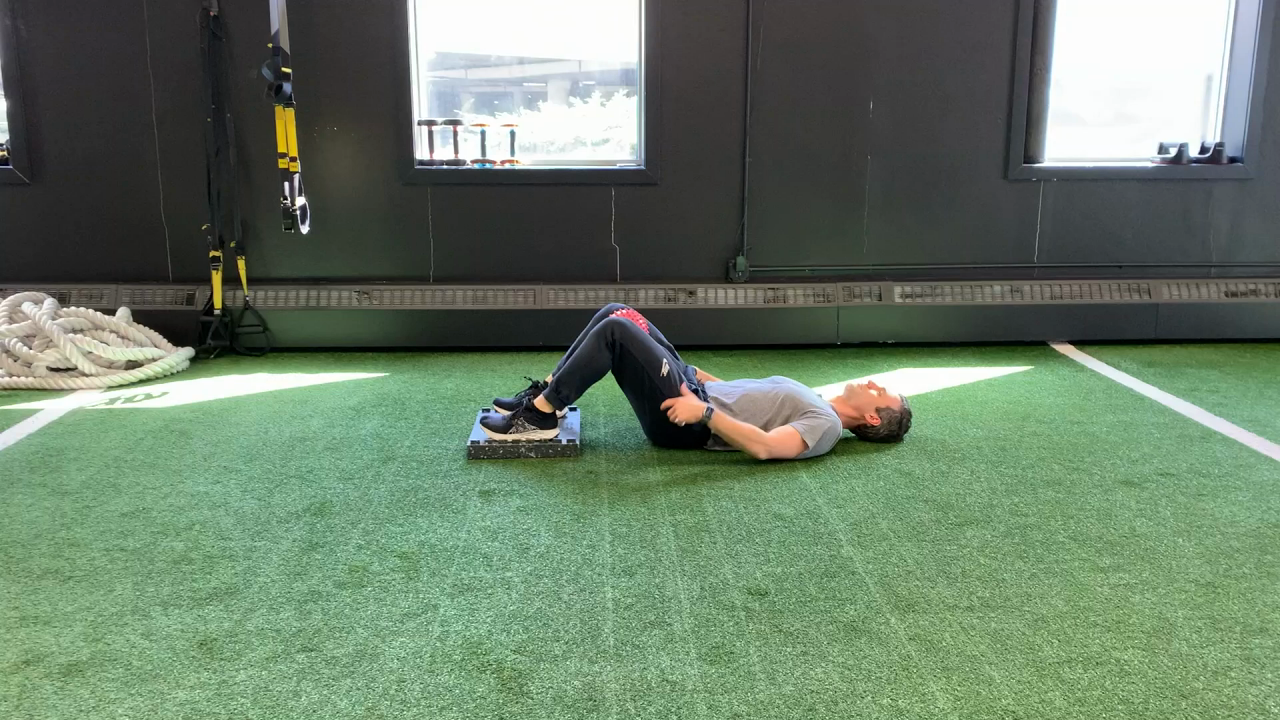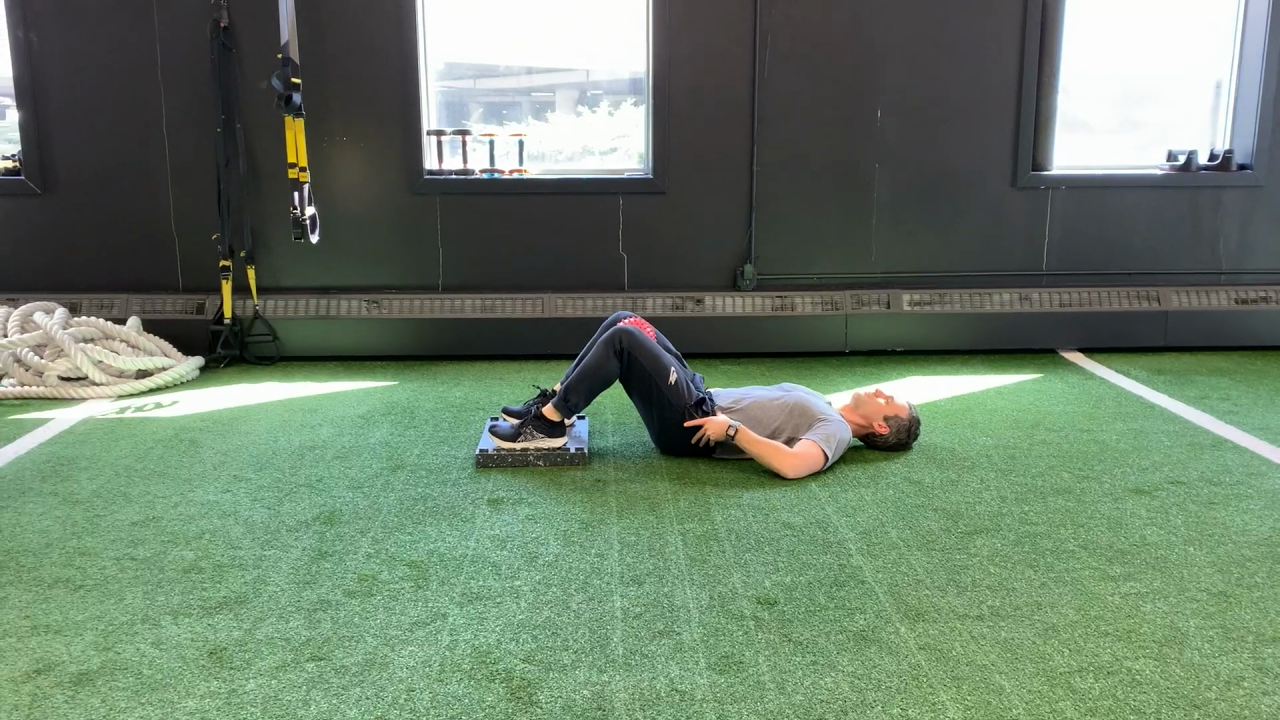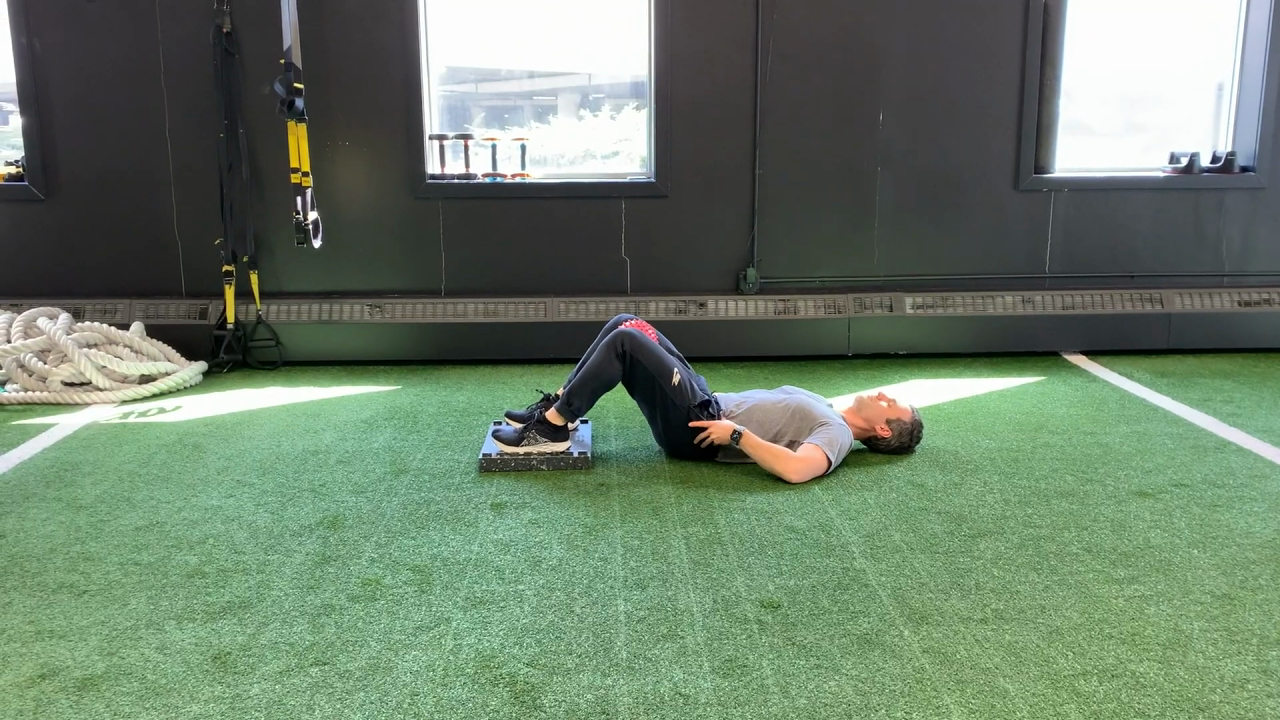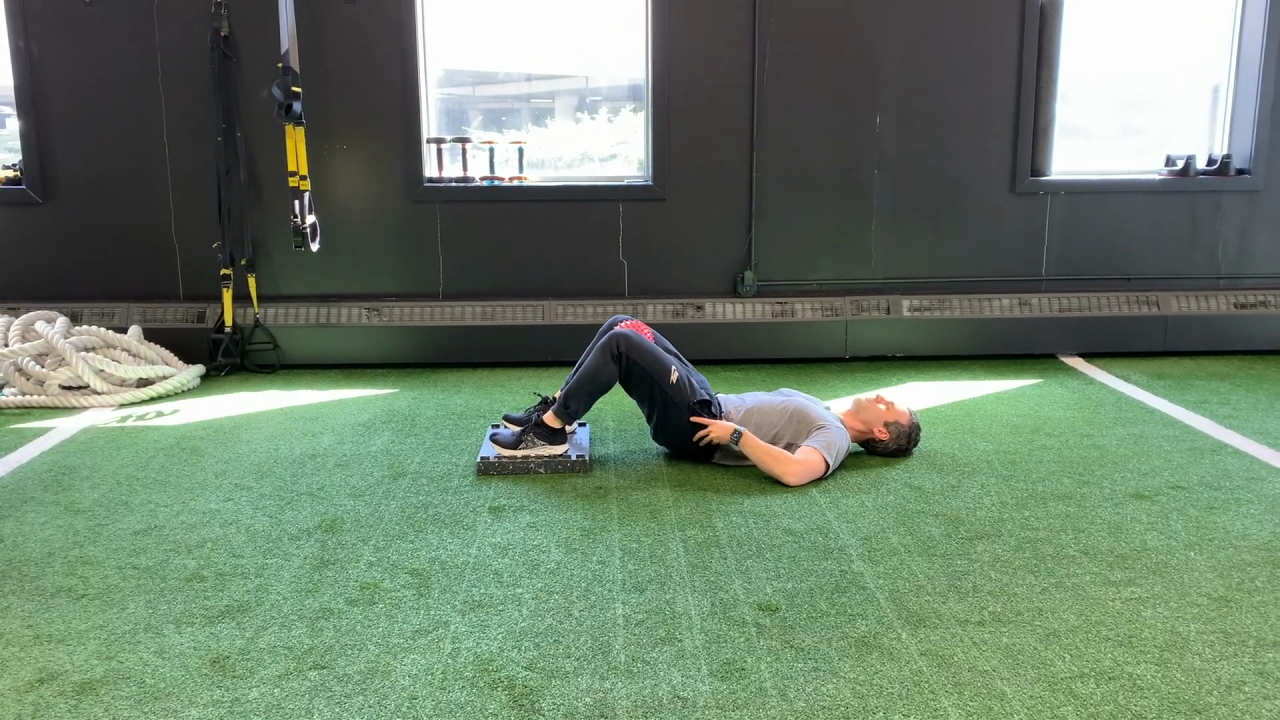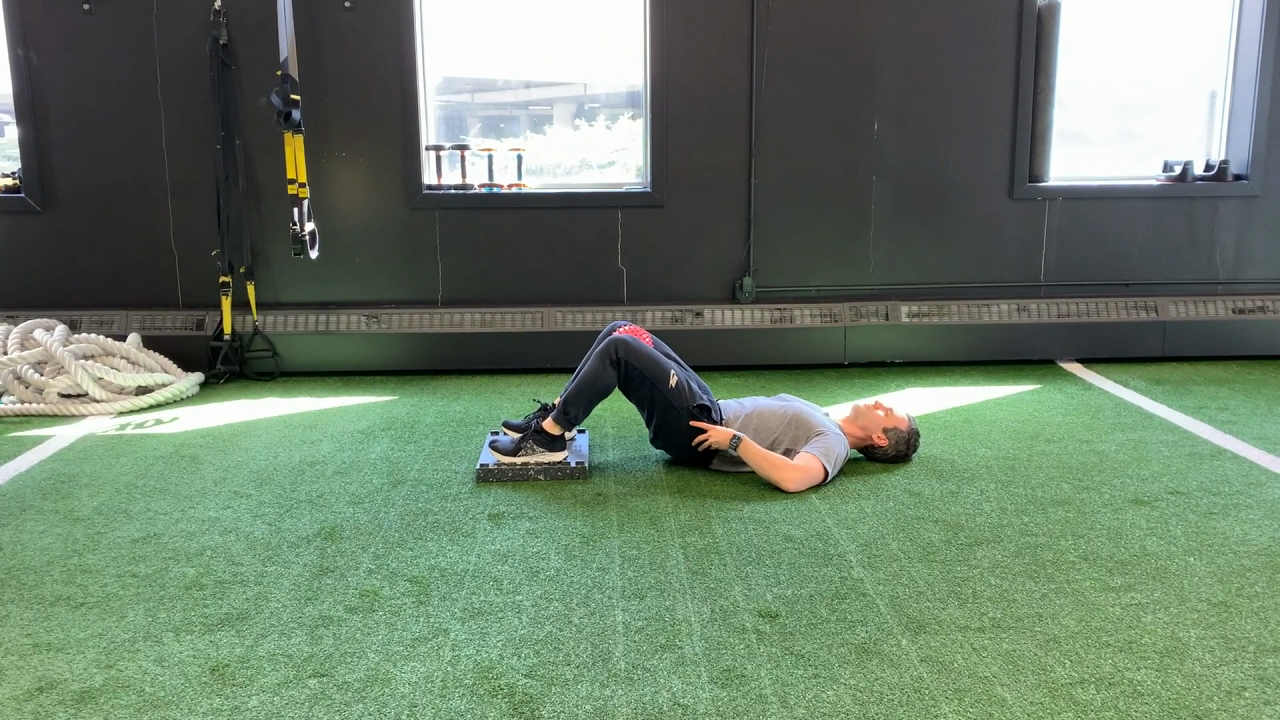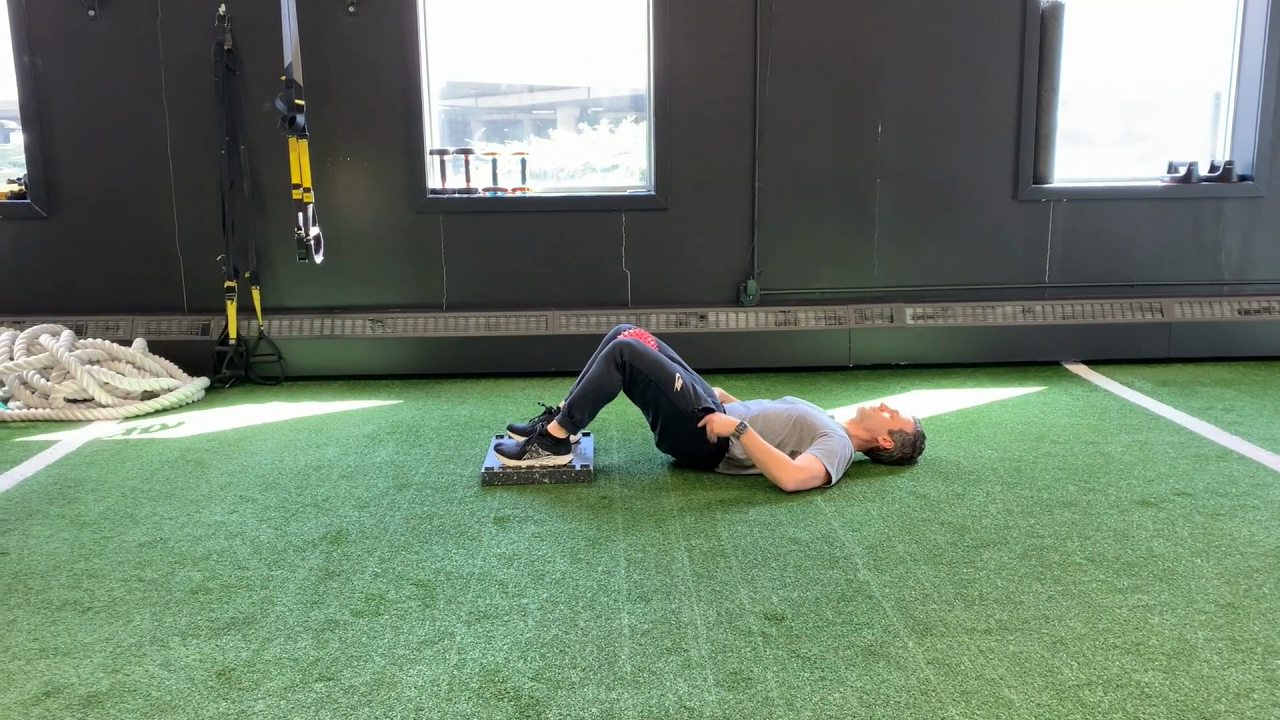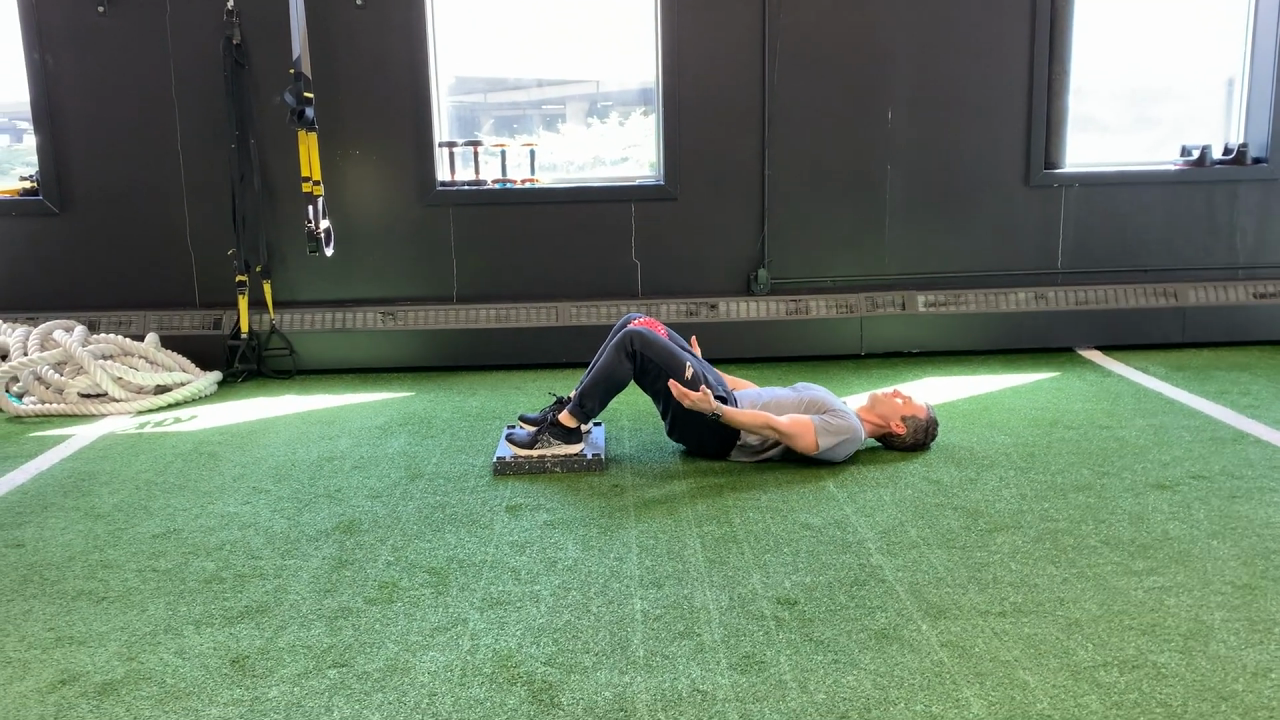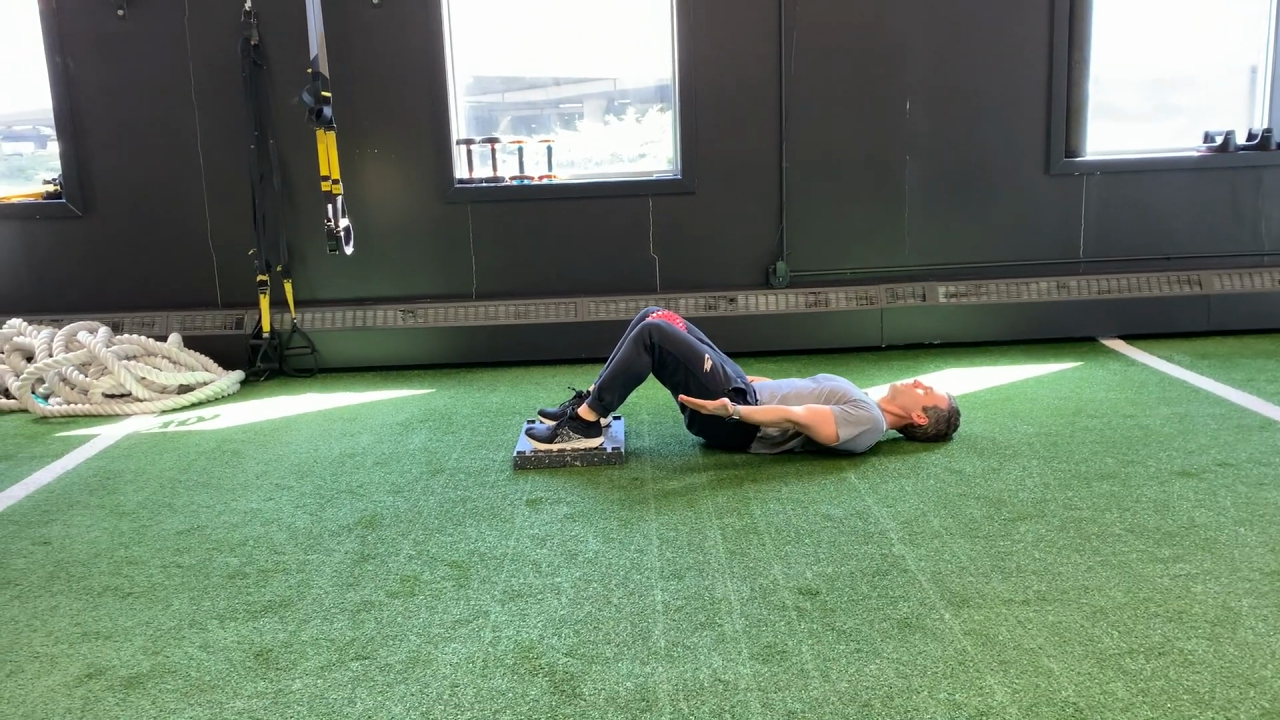
dt=0.5s
person 1, frame 1
left shoulder: (825, 424)
right shoulder: (814, 403)
left elbow: (764, 446)
left wrist: (705, 410)
right wrist: (697, 376)
left hip: (687, 423)
right hip: (696, 394)
left knee: (615, 331)
right knee: (617, 314)
left ankle: (539, 416)
right ankle: (543, 393)
person 1, frame 2
left shoulder: (835, 432)
right shoulder: (821, 409)
left elbow: (791, 465)
left wrist: (731, 429)
left hip: (693, 424)
right hip: (704, 403)
left knee: (622, 340)
right knee: (624, 322)
left ankle: (548, 424)
right ankle: (553, 401)
person 1, frame 3
left shoulder: (836, 435)
right shoulder: (824, 412)
left elbow: (794, 470)
left wrist: (735, 434)
left hip: (696, 427)
right hip: (707, 405)
left knee: (625, 341)
right knee: (626, 325)
left ankle: (551, 428)
right ankle: (556, 405)
person 1, frame 4
left shoulder: (834, 438)
right shoulder: (823, 415)
left elbow: (792, 472)
left wrist: (736, 434)
left hip: (696, 424)
right hip: (708, 406)
left knee: (620, 343)
right knee: (623, 326)
left ankle: (549, 431)
right ankle: (554, 408)
person 1, frame 5
left shoulder: (833, 445)
right shoulder: (822, 423)
left elbow: (791, 479)
left wrist: (734, 440)
left hip: (697, 431)
right hip: (708, 411)
left knee: (618, 348)
right knee: (622, 332)
left ankle: (548, 438)
right ankle: (555, 414)
person 1, frame 6
left shoulder: (837, 447)
right shoulder: (828, 426)
left elbow: (790, 477)
left wrist: (738, 429)
right wrist: (724, 397)
left hip: (702, 436)
right hip: (714, 415)
left knee: (623, 351)
right knee: (627, 335)
left ankle: (553, 441)
right ankle: (558, 419)
person 1, frame 7
left shoulder: (847, 432)
right shoulder: (839, 413)
left elbow: (775, 426)
left wrist: (713, 409)
right wrist: (704, 367)
left hip: (718, 431)
right hip: (725, 403)
left knee: (635, 340)
right knee: (638, 324)
left ankle: (565, 429)
right ankle: (571, 407)
person 1, frame 8
left shoulder: (867, 423)
right shoulder: (861, 404)
left elbow: (794, 418)
left wrist: (730, 411)
right wrist: (740, 382)
left hip: (738, 423)
right hip: (744, 392)
left knee: (653, 333)
right knee: (655, 318)
left ankle: (585, 422)
right ankle: (590, 402)
